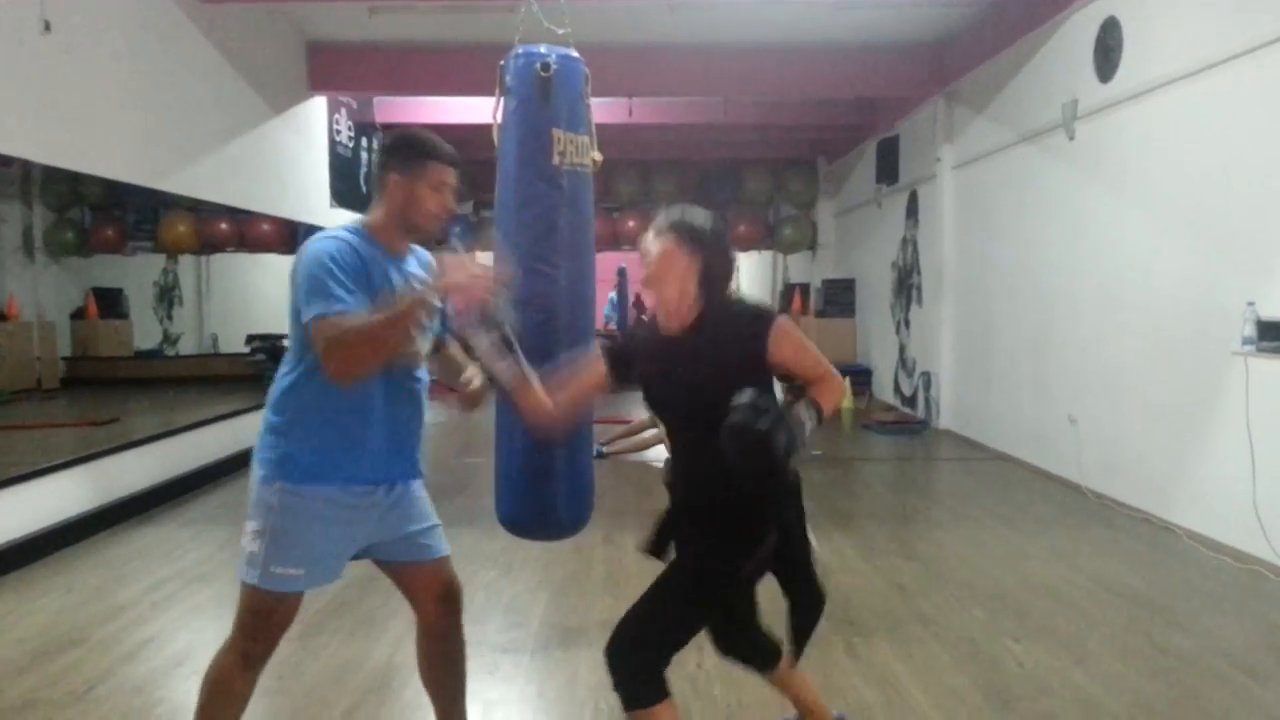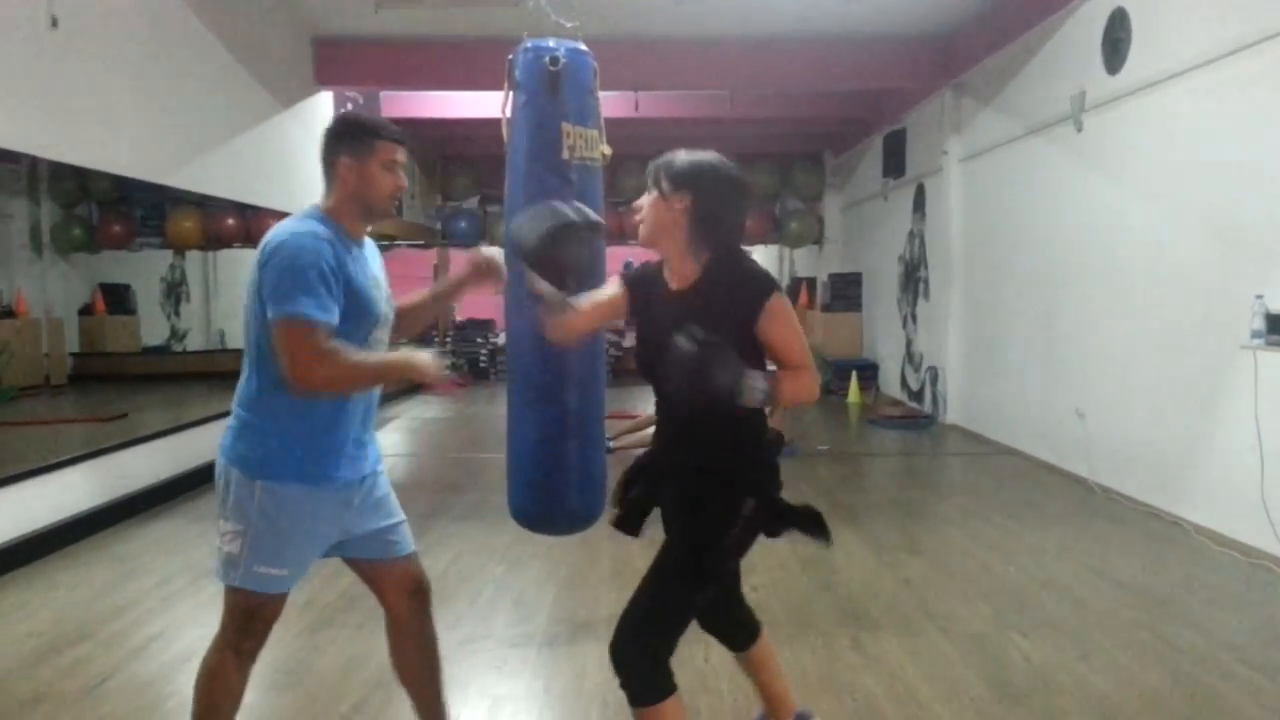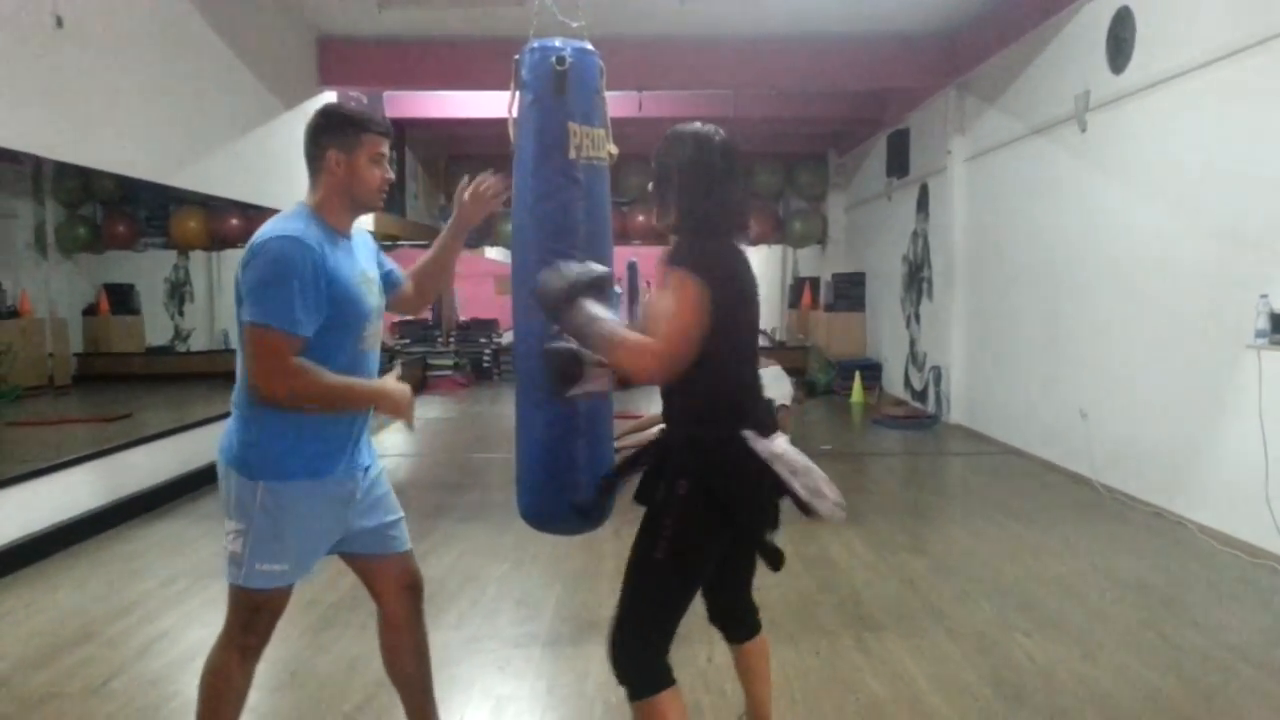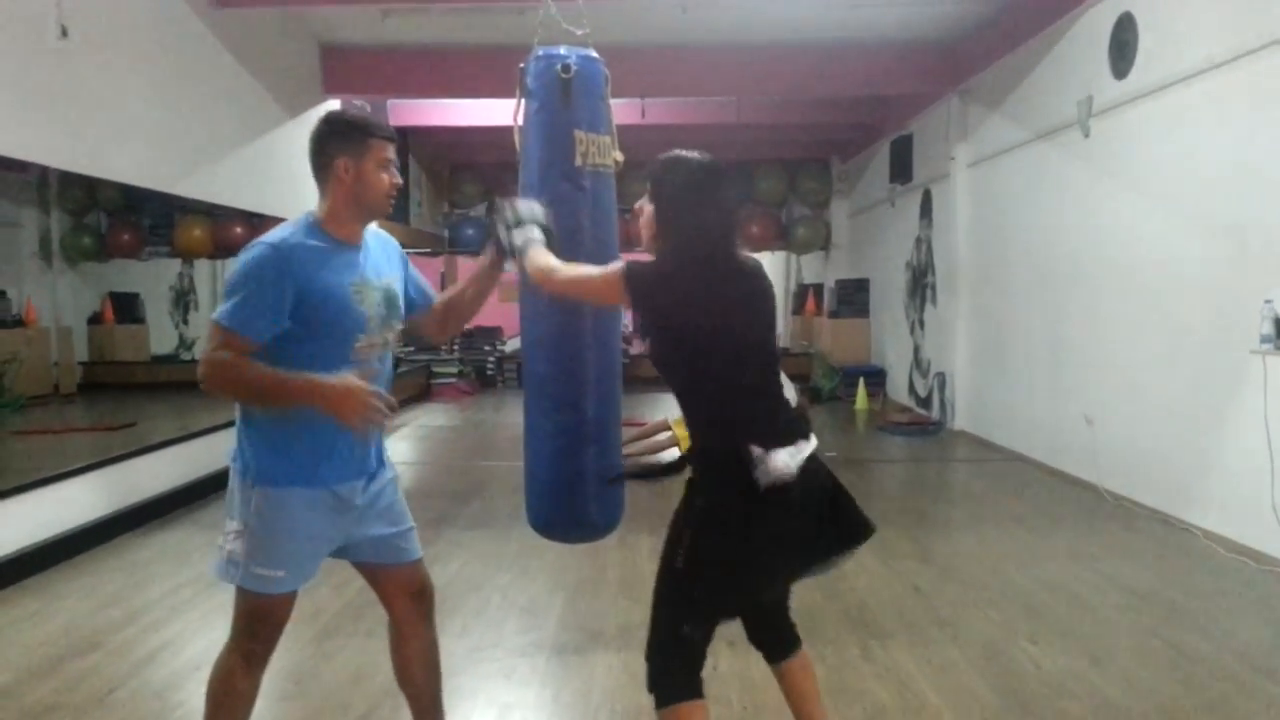
dt=0.2s
person 1, frame 1
left shoulder: (424, 265)
right shoulder: (332, 254)
right elbow: (342, 361)
left wrist: (471, 373)
right wrist: (430, 295)
left hip: (394, 478)
right hip: (307, 480)
left knee: (441, 598)
right knee: (256, 637)
person 1, frame 2
left shoulder: (363, 247)
right shoulder: (298, 247)
left elbow: (383, 324)
right elbow: (309, 369)
left wrist: (456, 285)
right wrist: (406, 365)
left hip: (354, 468)
right hip: (278, 475)
left knee: (409, 593)
right knee: (244, 631)
person 1, frame 3
left shoulder: (359, 241)
right shoulder: (287, 248)
left elbow: (409, 297)
right elbow: (271, 377)
left wrist: (460, 225)
right wrist: (378, 394)
left hip: (353, 465)
right hip: (279, 474)
left knee: (402, 590)
right knee: (250, 628)
person 1, frame 4
left shoulder: (384, 249)
right shoulder: (277, 258)
left elbow: (439, 322)
right elbow: (217, 369)
left wrist: (497, 259)
right wrist: (317, 390)
left hip: (367, 474)
right hip: (284, 481)
left knee: (414, 599)
right knee: (255, 635)
person 2, frame 1
left shoulder: (749, 325)
right shoulder: (635, 348)
left elbow: (830, 383)
right elbow: (547, 411)
left wrist: (793, 424)
right wrist: (497, 352)
left hip: (755, 513)
right hip: (698, 515)
left knee: (633, 653)
right knee: (736, 636)
person 2, frame 2
left shoulder: (751, 289)
right shoulder: (643, 285)
left elbow: (806, 382)
right elbow: (563, 327)
left wrist: (737, 383)
right wrist: (548, 287)
left hip: (734, 483)
right hip: (676, 475)
left knee: (637, 647)
right knee: (719, 610)
person 2, frame 3
left shoulder: (693, 260)
right shoulder: (716, 255)
left elbow: (649, 362)
left wrist: (578, 309)
left hip: (711, 467)
right hip: (732, 460)
left knee: (637, 642)
right knee: (731, 602)
person 2, frame 4
left shoulder: (662, 277)
right shoulder: (745, 273)
left elbow: (548, 274)
left wrist: (523, 228)
left hip: (731, 474)
right hip: (783, 468)
left knee: (672, 653)
right knee: (766, 617)
